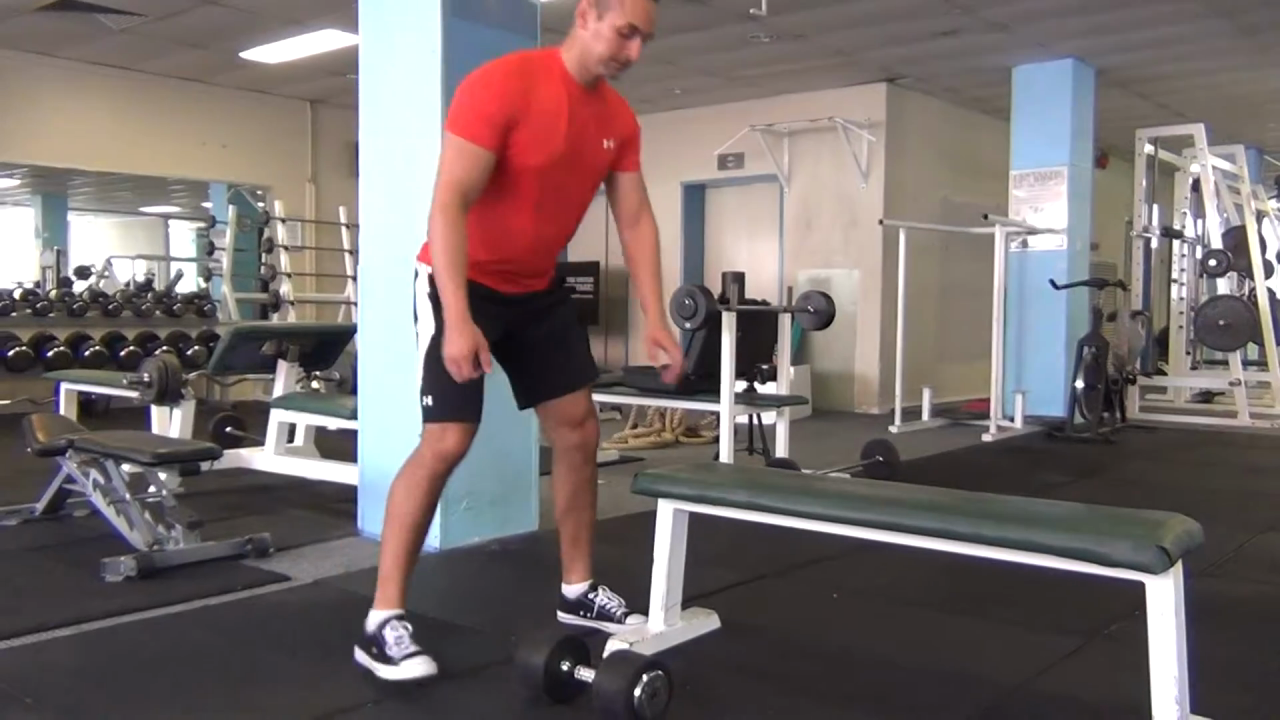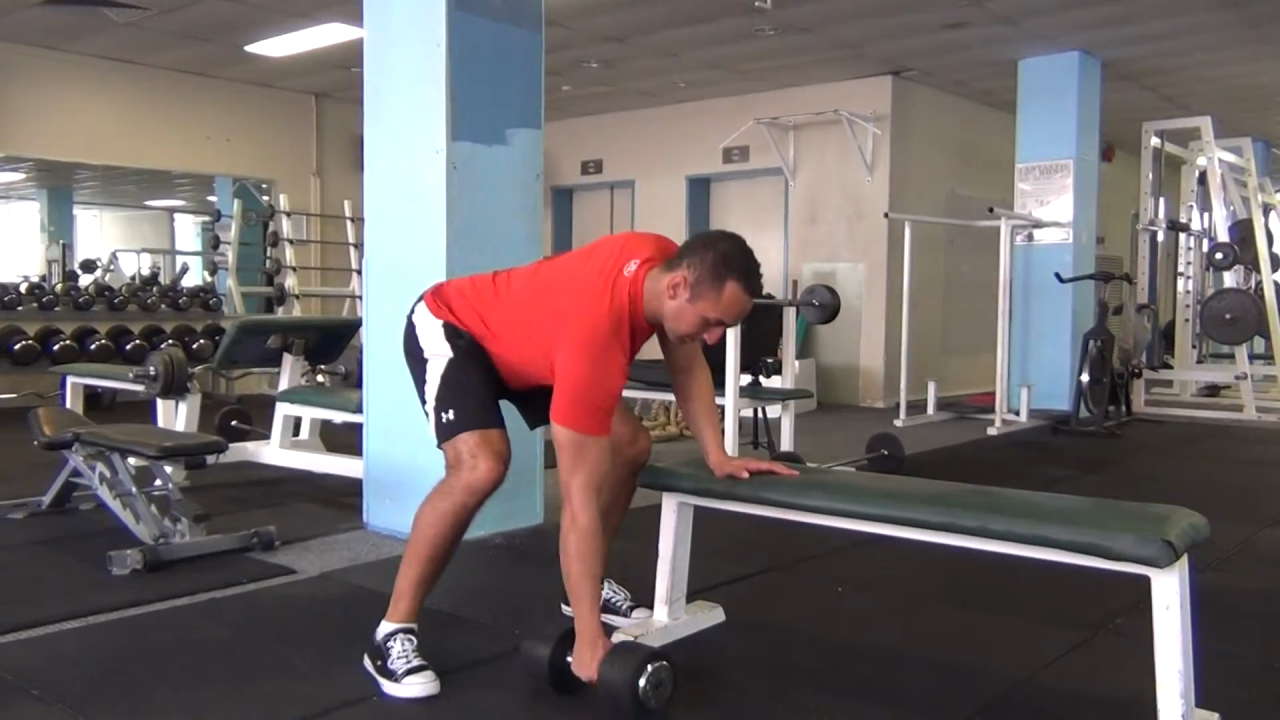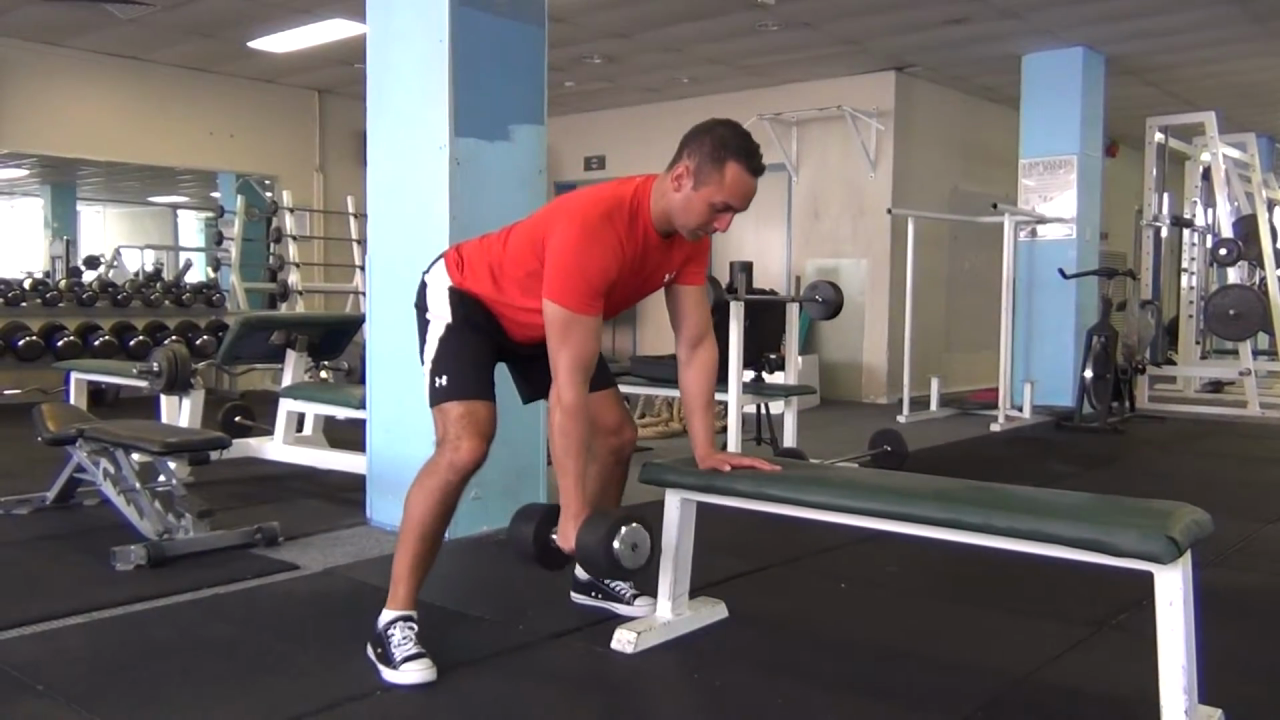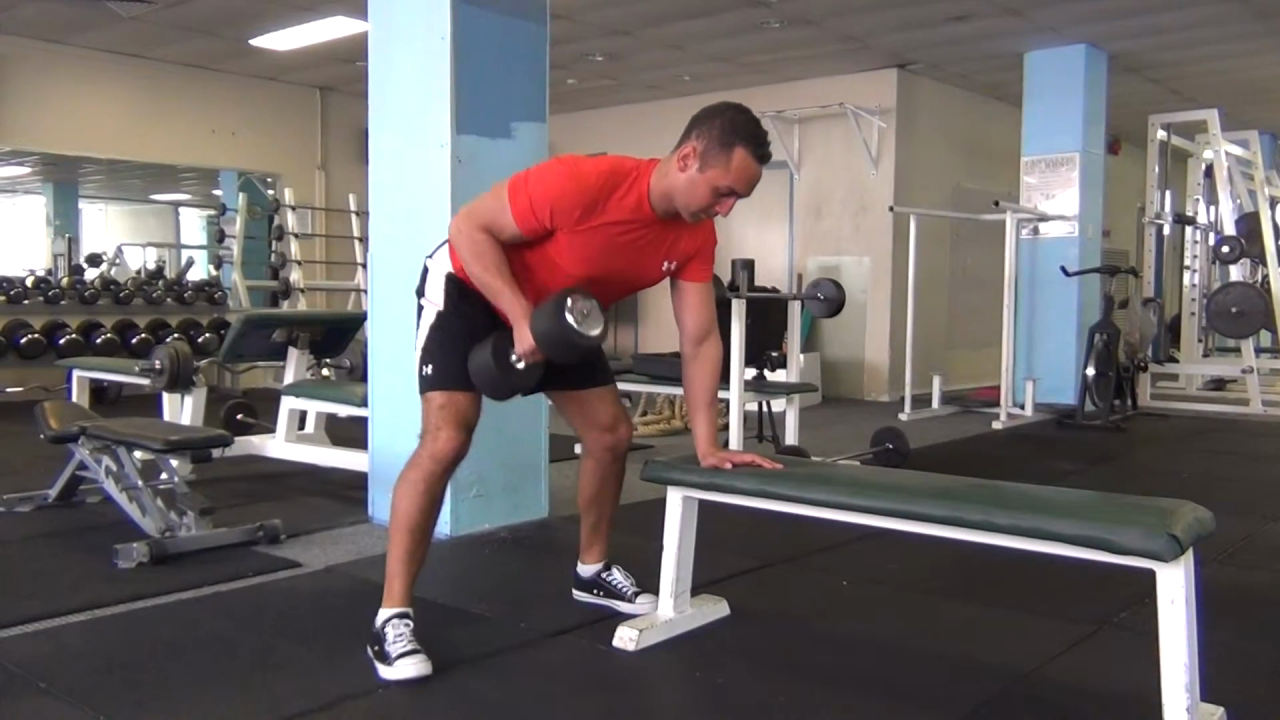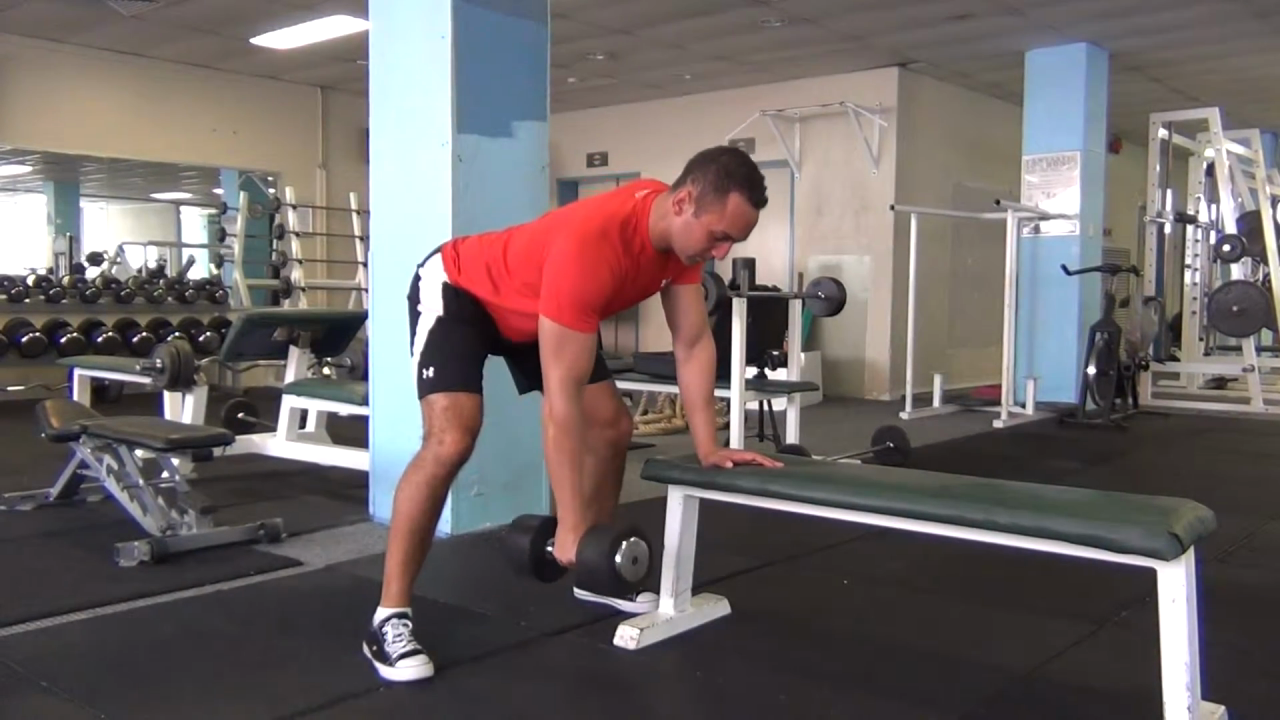
dt=1s
person 1, frame 1
left shoulder: (618, 118)
right shoulder: (500, 86)
left elbow: (637, 218)
right elbow: (449, 206)
left wrist: (655, 316)
right wrist: (459, 320)
left hip: (533, 289)
right hip: (463, 282)
left knee: (579, 430)
right knee: (448, 441)
left ankle: (578, 589)
right ankle: (384, 617)
person 1, frame 2
left shoulder: (666, 266)
right shoulder: (595, 338)
left elbow: (689, 368)
right elbow: (579, 504)
left wrist: (718, 458)
right wrist: (589, 640)
left hip: (523, 338)
right hip: (450, 329)
left knee: (630, 447)
right knee: (481, 468)
left ankle: (590, 587)
right ankle: (393, 633)
person 1, frame 3
left shoulder: (689, 233)
right shoulder: (591, 228)
left elbow: (696, 343)
right elbow: (570, 384)
left wrist: (706, 449)
right wrist: (571, 512)
left hip: (541, 316)
right hip: (463, 296)
left knee: (616, 436)
right knee: (465, 446)
left ankle: (590, 575)
right ankle: (395, 619)
person 1, frame 4
left shoulder: (695, 233)
right shoulder: (582, 182)
left elbow: (700, 338)
right elbow: (467, 226)
left wrist: (707, 446)
right wrist: (521, 315)
right hip: (467, 284)
left knee: (611, 434)
right knee: (445, 440)
left ankle: (592, 571)
right ankle: (392, 615)
person 1, frame 5
left shoulder: (684, 230)
right shoulder: (590, 244)
left elbow: (693, 342)
right elbow: (562, 398)
left wrist: (707, 447)
right wrist: (570, 525)
left hip: (531, 310)
right hip: (456, 291)
left knee: (613, 428)
right knee: (450, 441)
right ankle: (389, 616)
